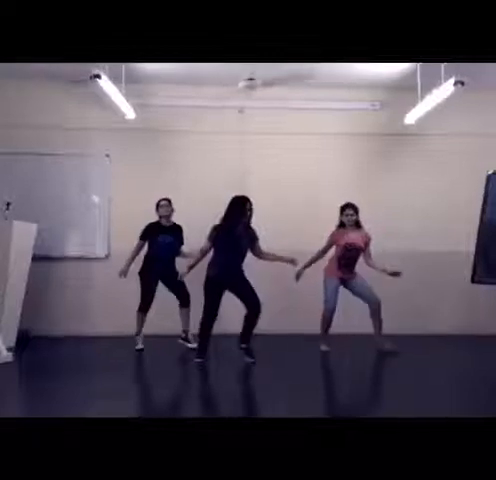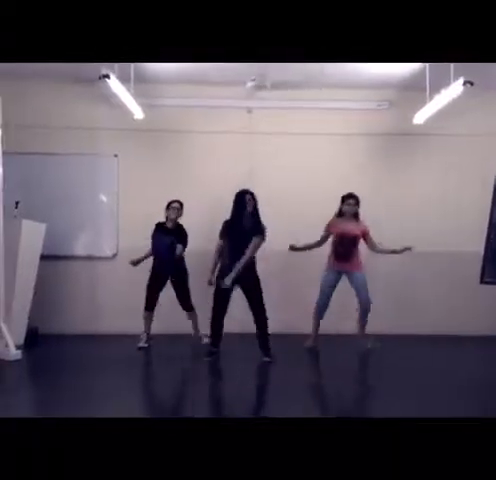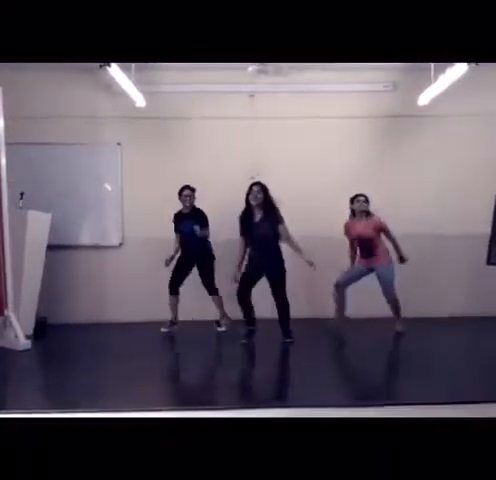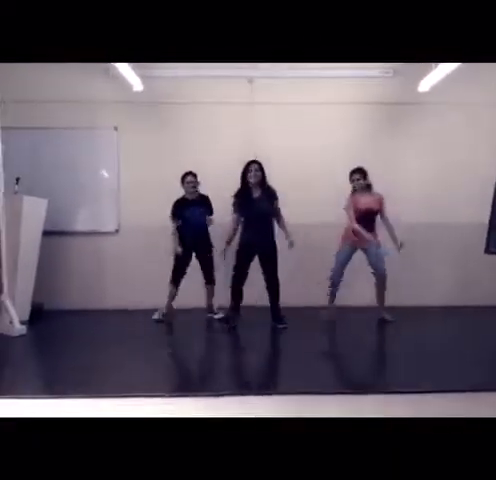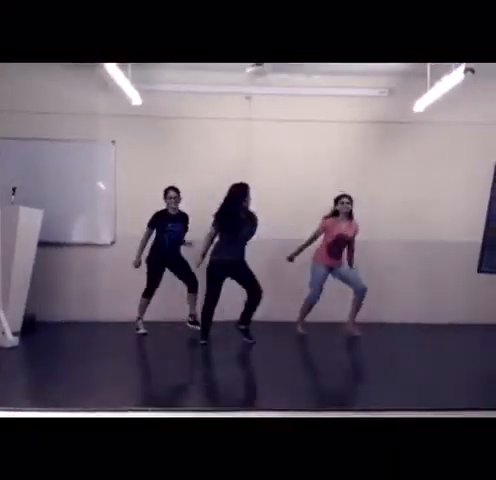
dt=1s
person 1, frame 1
left shoulder: (249, 232)
right shoulder: (219, 230)
left elbow: (260, 253)
right elbow: (204, 250)
left wrist: (284, 258)
right wrist: (189, 267)
left hip: (236, 276)
right hip: (215, 277)
left knee: (254, 306)
right knee: (210, 314)
left ankle: (245, 343)
right ankle: (202, 349)
person 1, frame 2
left shoulder: (257, 227)
right shoulder: (229, 225)
left elbow: (249, 254)
right elbow: (219, 249)
left wrist: (233, 275)
right wrist: (212, 272)
left hip: (247, 273)
right hip: (225, 272)
left knee: (258, 309)
right knee: (218, 310)
left ankle: (265, 347)
right ankle: (214, 347)
person 1, frame 3
left shoulder: (274, 215)
right shoulder: (245, 217)
left elbow: (287, 238)
right elbow: (244, 243)
left wrist: (303, 255)
right wrist: (238, 266)
left hip: (274, 262)
right hip: (256, 261)
left knee: (280, 297)
right knee: (242, 292)
left ankle: (286, 330)
right ankle: (250, 327)
person 1, frame 4
left shoulder: (270, 194)
right shoulder: (241, 196)
left elbow: (278, 217)
right elbow: (236, 222)
left wrist: (287, 235)
right wrist: (227, 243)
left hip: (266, 242)
right hip: (246, 242)
left knee: (271, 278)
right knee: (238, 276)
left ankle: (276, 314)
right ankle: (233, 313)
person 1, frame 5
left shoulder: (250, 218)
right shoulder: (223, 216)
right elbow: (210, 236)
right wrist: (202, 256)
left hip: (237, 263)
right hip: (218, 262)
left knee: (255, 292)
right knee: (211, 298)
left ankle: (243, 325)
right ankle: (204, 331)
person 2, frame 1
left shoulder: (177, 229)
right shoulder: (152, 227)
left elbow: (178, 252)
right elbow: (139, 247)
left wrist: (190, 255)
right wrist: (126, 266)
left hip: (169, 270)
right hip: (150, 270)
left knee: (184, 296)
right knee: (146, 302)
left ankle: (185, 334)
right ankle: (138, 337)
person 2, frame 2
left shoulder: (181, 231)
right shoulder: (158, 227)
left elbow: (179, 255)
left wrist: (179, 252)
right wrist: (141, 259)
left hip: (177, 270)
right hip: (159, 269)
left knee: (186, 302)
right knee: (150, 301)
left ankle: (197, 333)
right ankle: (146, 335)
person 2, frame 3
left shoulder: (199, 213)
right shoulder: (177, 216)
left elbow: (207, 235)
right elbow: (179, 239)
left wrist: (200, 233)
right wrist: (172, 255)
left hip: (203, 254)
right hip: (187, 254)
left knee: (210, 286)
right knee: (173, 284)
left ankle: (222, 318)
right ankle: (173, 319)
person 2, frame 4
left shoulder: (205, 200)
right shoulder: (179, 203)
left elbow: (208, 221)
right elbow: (174, 226)
left wrist: (209, 221)
right wrist: (177, 245)
left hip: (203, 242)
right hip: (184, 243)
left knee: (209, 274)
right knee: (177, 274)
left ankle: (210, 307)
right ankle: (168, 308)
person 2, frame 5
left shoulder: (184, 217)
right shoulder: (159, 216)
right elbow: (147, 235)
left wrist: (185, 242)
right wrist: (138, 256)
left hip: (175, 257)
right hip: (157, 257)
left knee: (192, 282)
right knee: (151, 288)
left ankle: (192, 318)
right ankle: (139, 320)
person 3, frame 1
left shoulder: (364, 236)
right shoulder: (337, 235)
left elbow: (368, 260)
right elbow: (321, 253)
left wrist: (386, 271)
right wrist: (303, 268)
left hip: (351, 276)
right hip: (333, 274)
left knee: (375, 302)
right knee: (330, 307)
left ankle: (381, 340)
right ankle: (323, 340)
person 3, frame 2
left shoulder: (362, 227)
right shoulder: (334, 223)
left elbow: (374, 248)
right elbow: (320, 242)
left wrist: (396, 251)
right wrist: (299, 248)
left hip: (354, 268)
right hip: (334, 266)
left knee: (365, 301)
right knee: (323, 300)
left ankle: (362, 333)
right ankle: (314, 336)
person 3, frame 3
left shoulder: (376, 222)
right shoulder: (348, 226)
left elbow: (390, 237)
left wrist: (400, 254)
right wrist: (352, 266)
left hip: (382, 262)
right hip: (364, 262)
left knee: (389, 295)
right knee: (339, 284)
left ankle: (398, 321)
right ankle: (340, 317)
person 3, frame 4
left shoulder: (378, 198)
right shoulder: (351, 200)
left elbow: (385, 220)
right elbow: (353, 223)
left wrist: (395, 240)
right wrist: (366, 235)
left hip: (371, 240)
right hip: (350, 240)
left knee: (381, 274)
right knee: (336, 274)
left ankle: (381, 310)
right ankle: (331, 304)
person 3, frame 5
left shoulder: (354, 226)
right shoulder: (328, 223)
left elbow: (350, 248)
right elbow: (312, 238)
left wrist: (350, 267)
right wrist: (295, 253)
left hip: (338, 264)
right hip: (322, 262)
left knee: (361, 288)
right knee: (314, 295)
left ankle: (350, 323)
right ankle: (300, 323)
